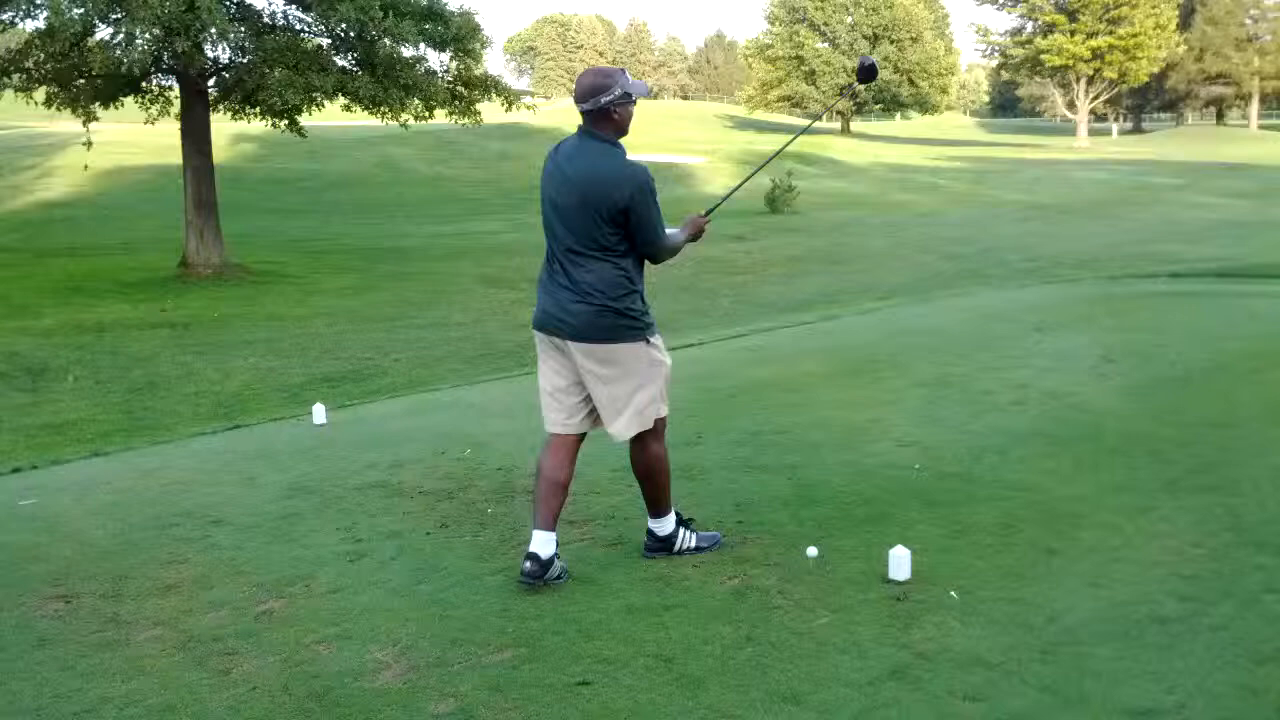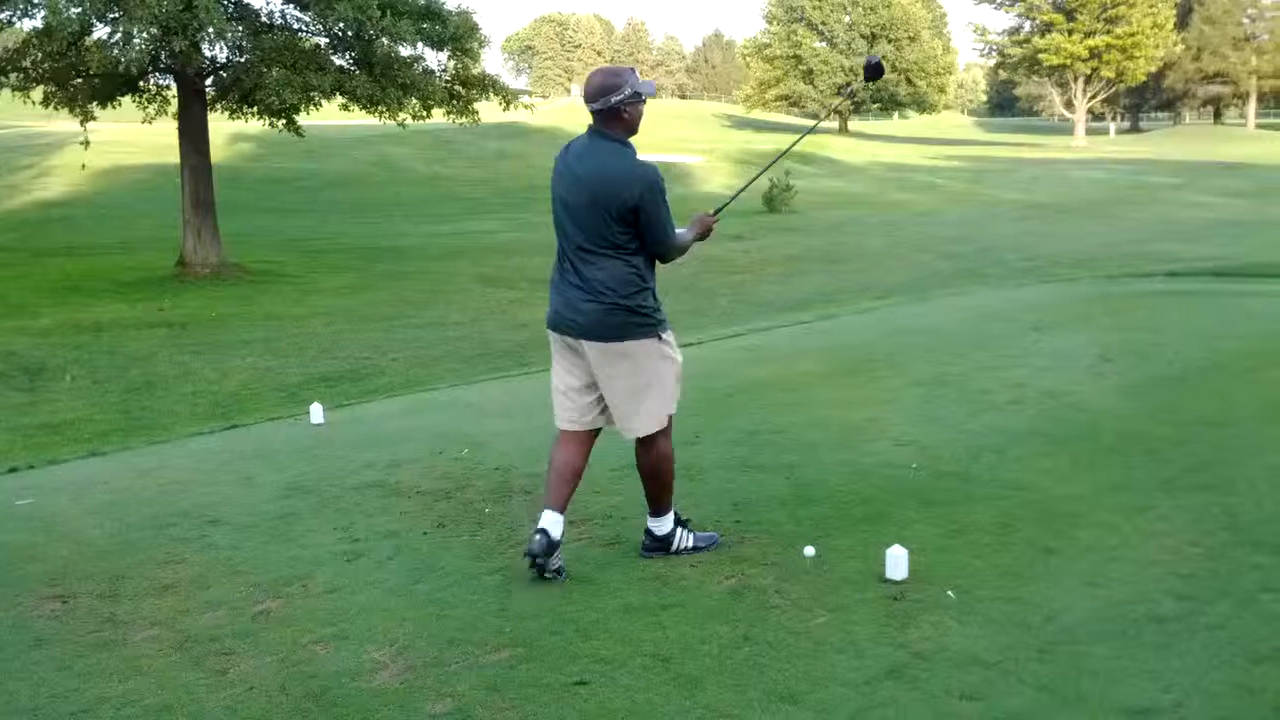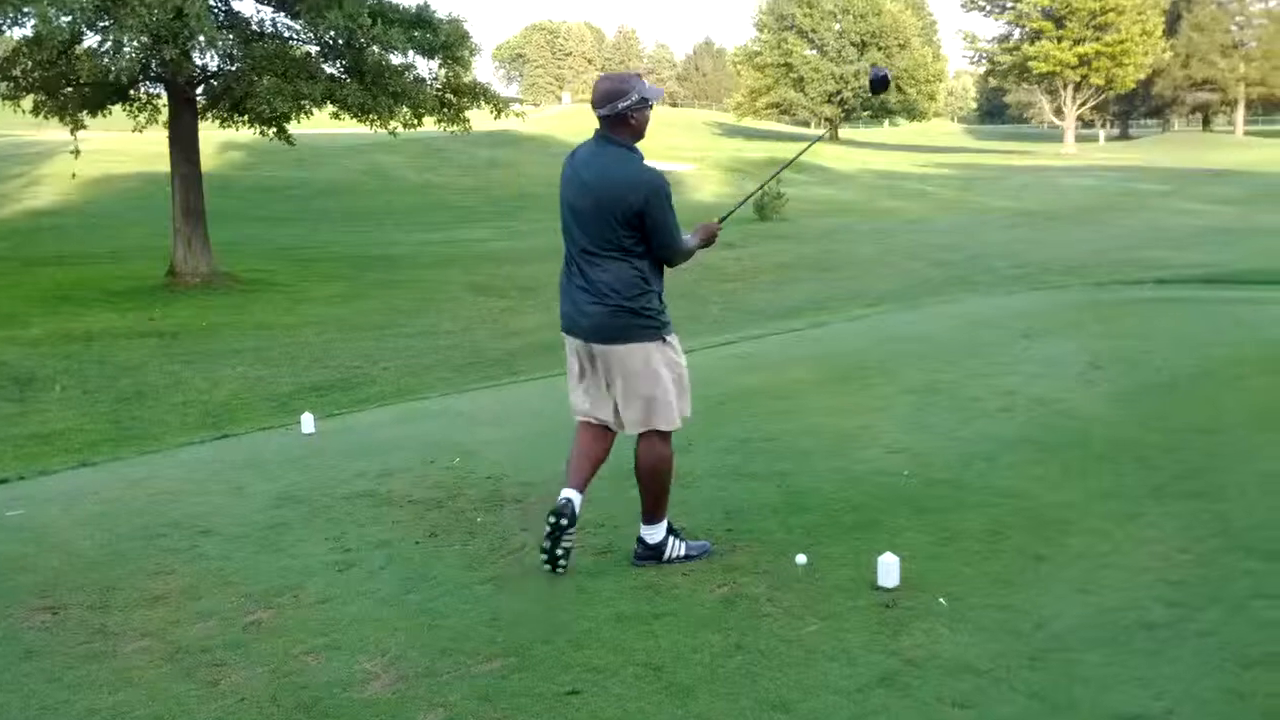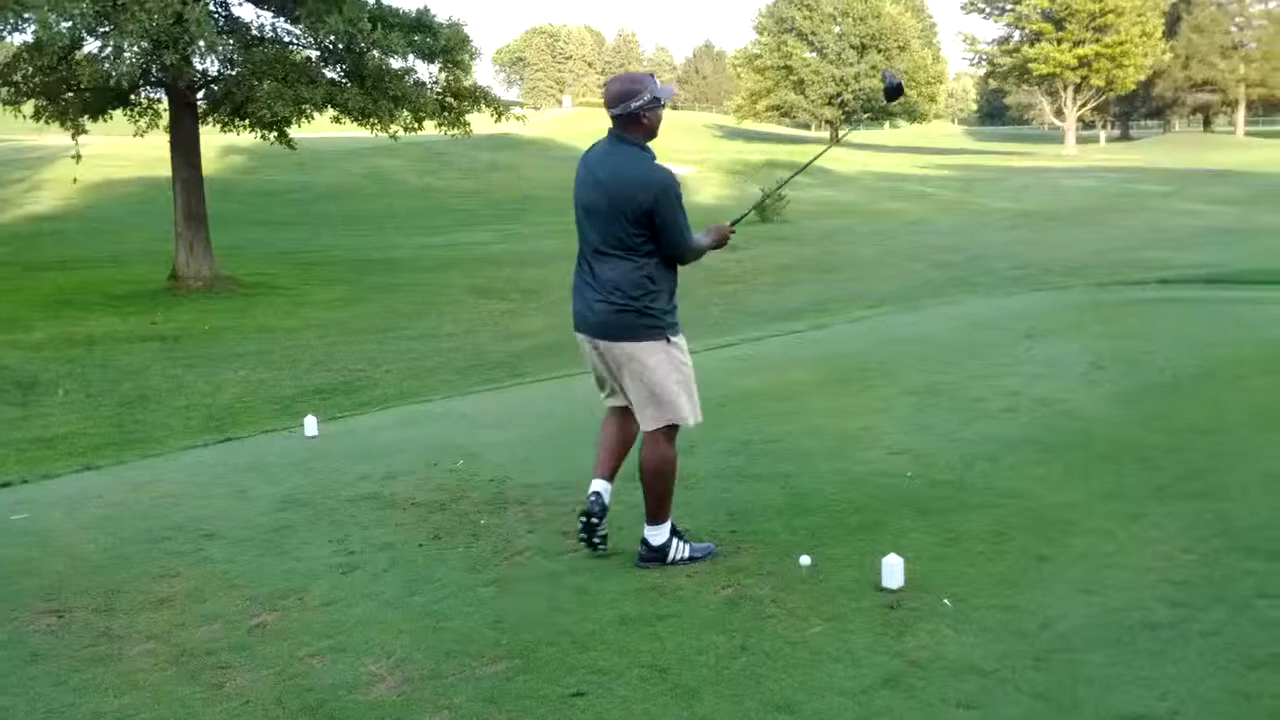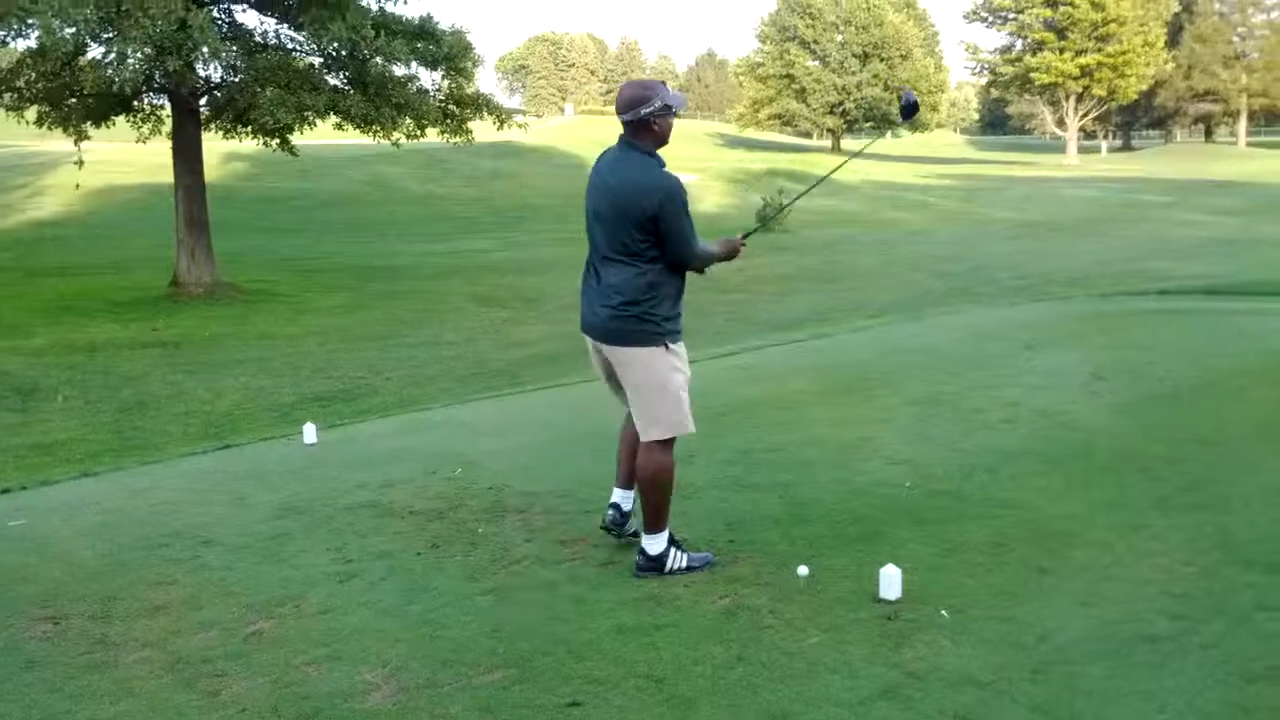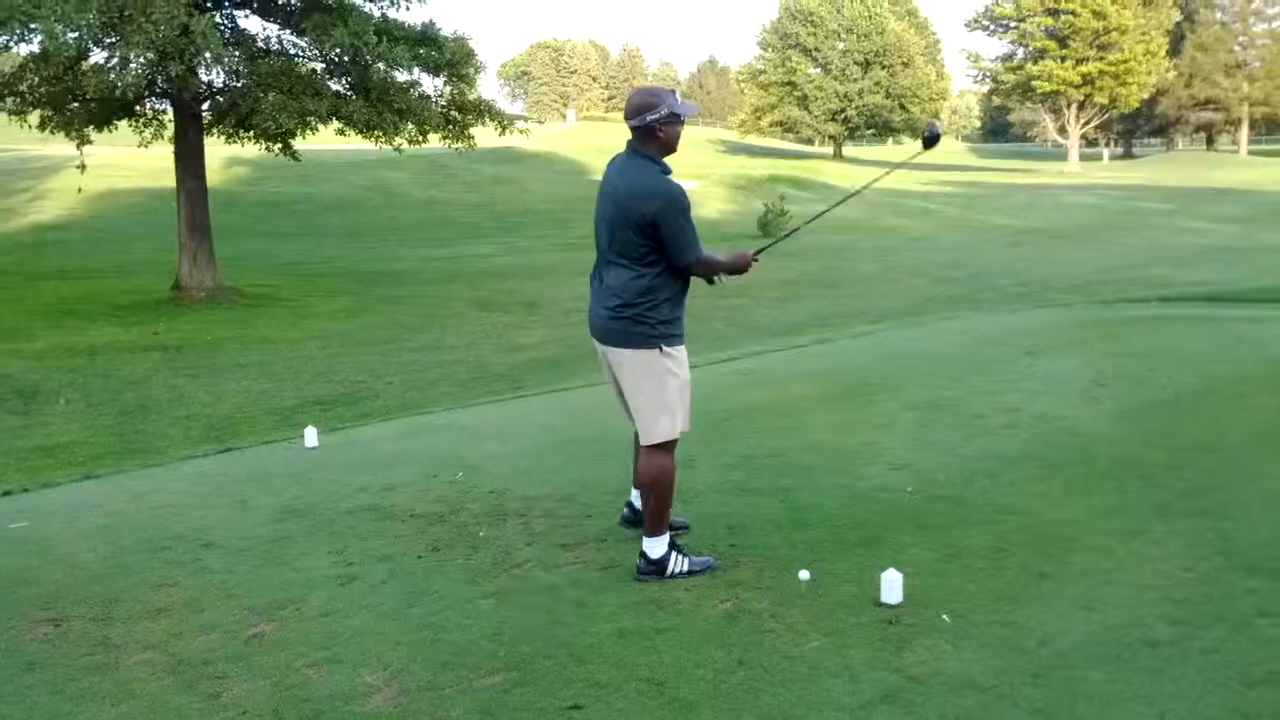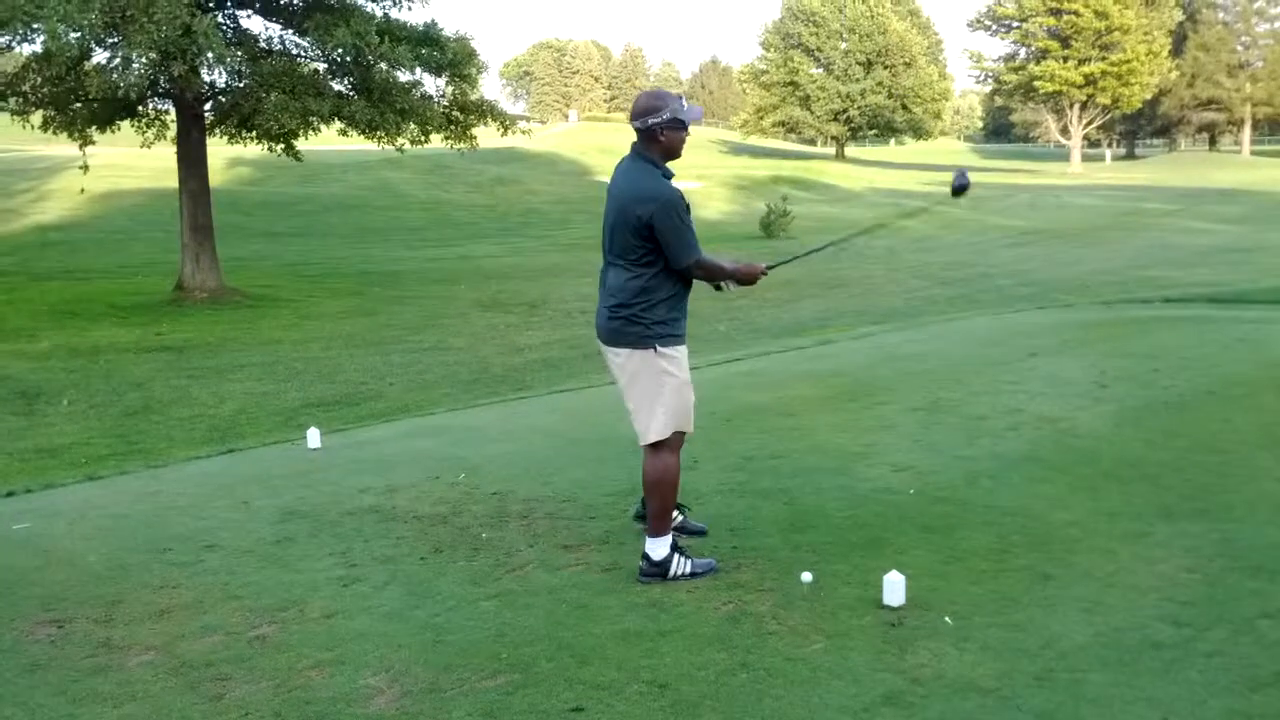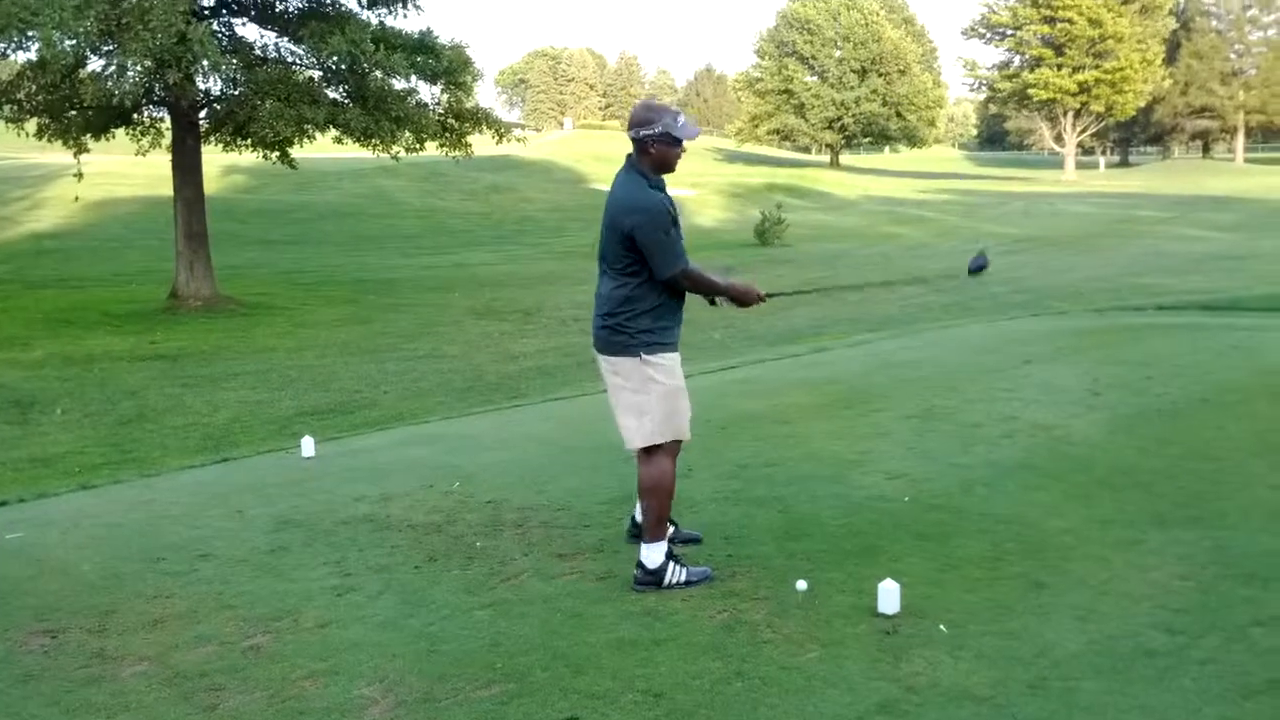
dt=0.1s
person 1, frame 1
left shoulder: (557, 157)
right shoulder: (630, 177)
right elbow: (656, 251)
left wrist: (667, 233)
right wrist: (687, 233)
left hip: (555, 319)
right hip: (614, 325)
left knee: (562, 434)
right knee: (648, 428)
left ankle: (540, 550)
right ankle: (664, 530)
person 1, frame 2
left shoulder: (568, 156)
right shoulder: (640, 176)
right elbow: (665, 251)
left wrist: (676, 230)
right wrist: (696, 231)
left hip: (568, 317)
right hip: (626, 322)
left knee: (575, 429)
right knee: (655, 426)
left ankle: (548, 534)
right ankle: (662, 530)
person 1, frame 3
left shoulder: (576, 161)
right shoulder: (645, 181)
right elbow: (669, 255)
left wrist: (681, 237)
right wrist: (700, 238)
left hip: (579, 317)
right hip: (631, 324)
left knee: (596, 421)
right knee: (654, 429)
left ankle: (567, 505)
right ankle: (654, 537)
person 1, frame 4
left shoulder: (591, 160)
right shoulder: (656, 180)
right elbow: (682, 252)
left wrist: (696, 237)
right wrist: (713, 238)
left hip: (590, 314)
right hip: (640, 323)
left knee: (624, 410)
right knee: (662, 427)
left ankle: (598, 495)
right ankle: (658, 539)
person 1, frame 5
left shoulder: (606, 163)
right shoulder: (661, 185)
right elbow: (688, 257)
left wrist: (701, 252)
right wrist: (721, 251)
left hip: (602, 318)
right hip: (643, 327)
left knee: (640, 420)
right knee: (659, 434)
left ankle: (622, 505)
right ankle: (655, 549)
person 1, frame 6
left shoulder: (617, 168)
right shoulder: (663, 192)
right elbow: (691, 263)
left wrist: (712, 262)
right wrist: (730, 263)
left hip: (610, 321)
right hip: (645, 330)
left knee: (649, 425)
right knee: (660, 438)
left ankle: (641, 505)
right ankle: (656, 552)
person 1, frame 7
left shoulder: (632, 169)
right shoulder: (656, 193)
right elbow: (688, 264)
left wrist: (720, 271)
right wrist: (737, 273)
left hip: (630, 321)
right hip: (646, 331)
left knee: (667, 425)
right knee: (664, 436)
left ankle: (658, 508)
right ankle: (659, 554)
person 1, frame 8
left shoulder: (634, 180)
right shoulder: (645, 204)
left elbow: (666, 263)
right elbow: (676, 275)
left wrist: (713, 287)
right wrist: (731, 292)
left hip: (633, 331)
right hip: (638, 339)
left knee: (664, 434)
right knee: (659, 444)
left ankle: (647, 519)
right ankle: (654, 562)
